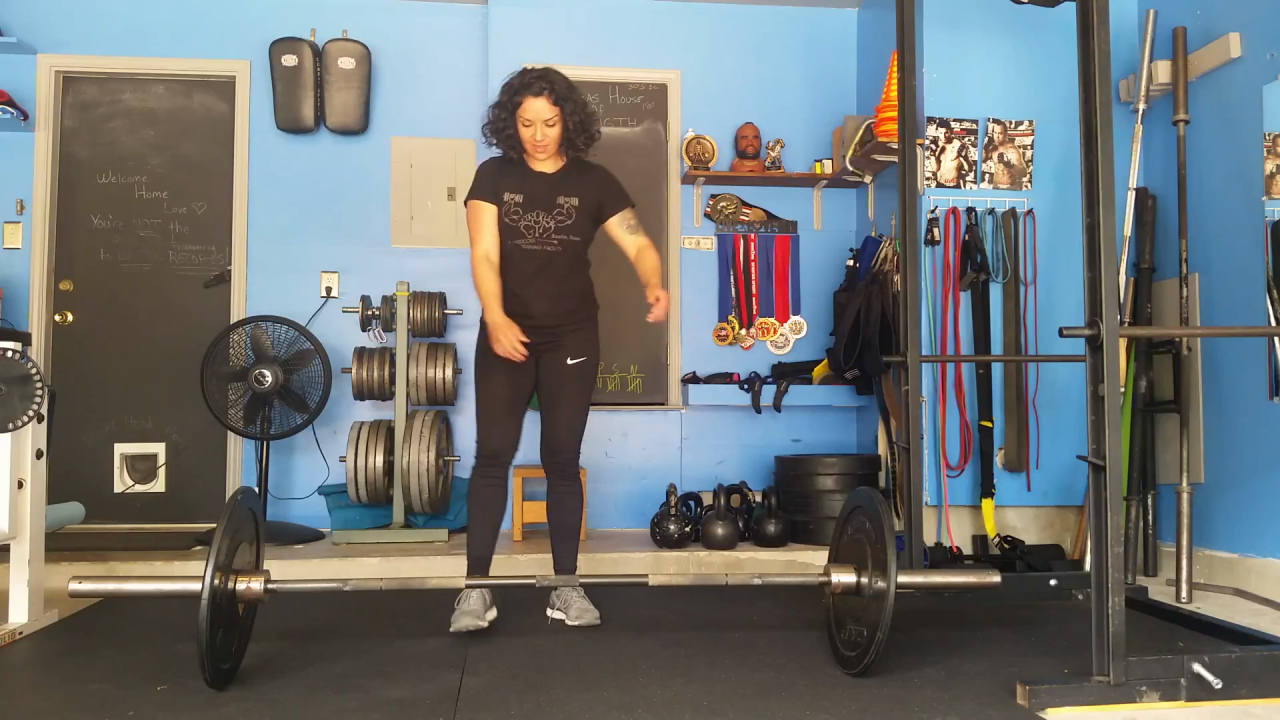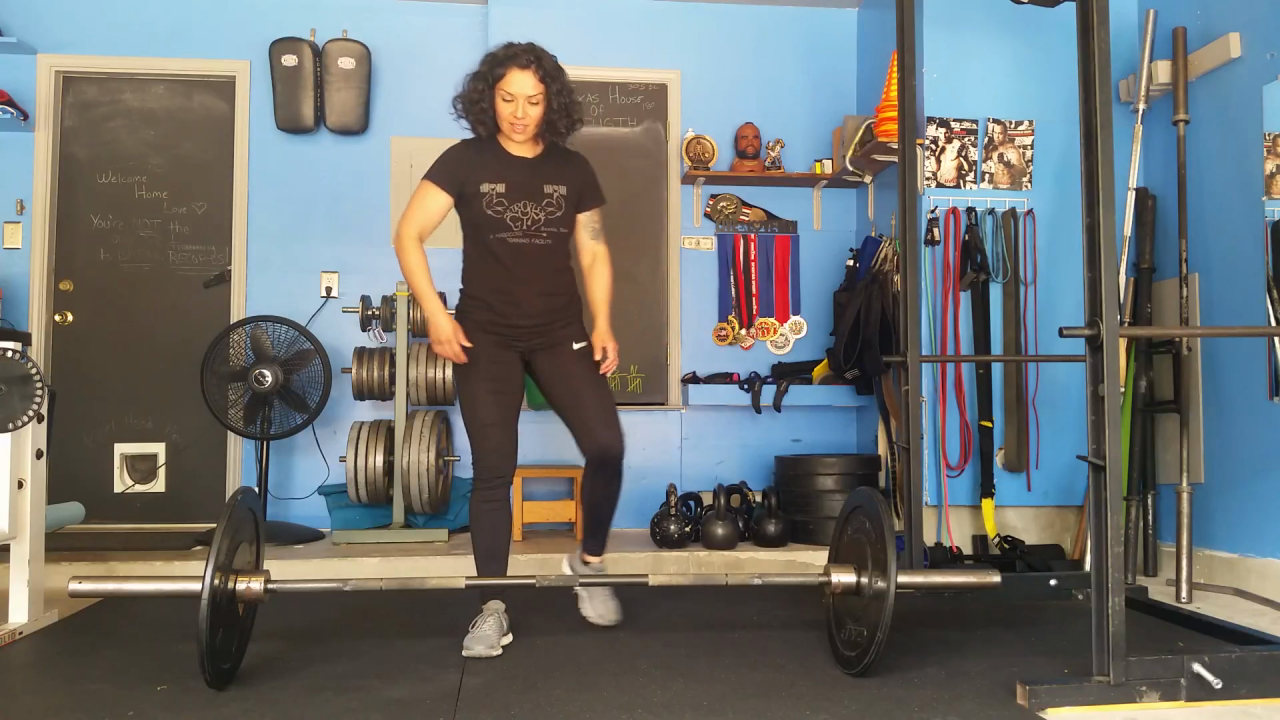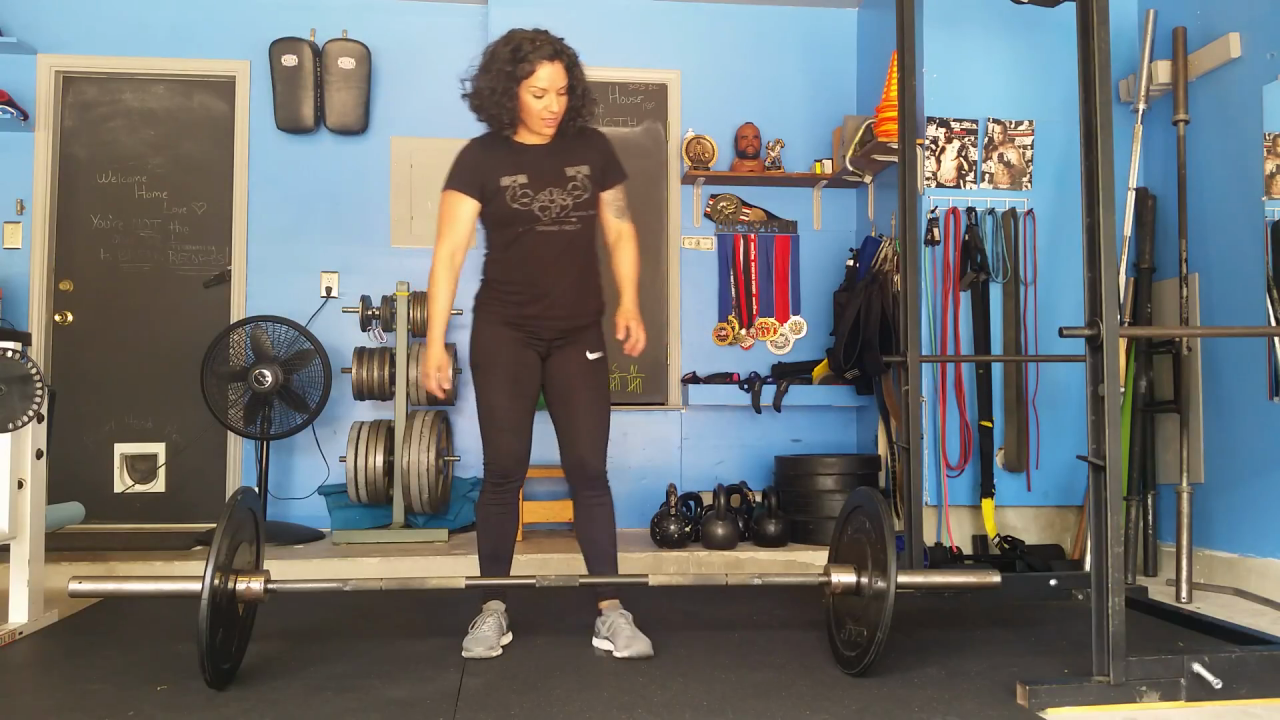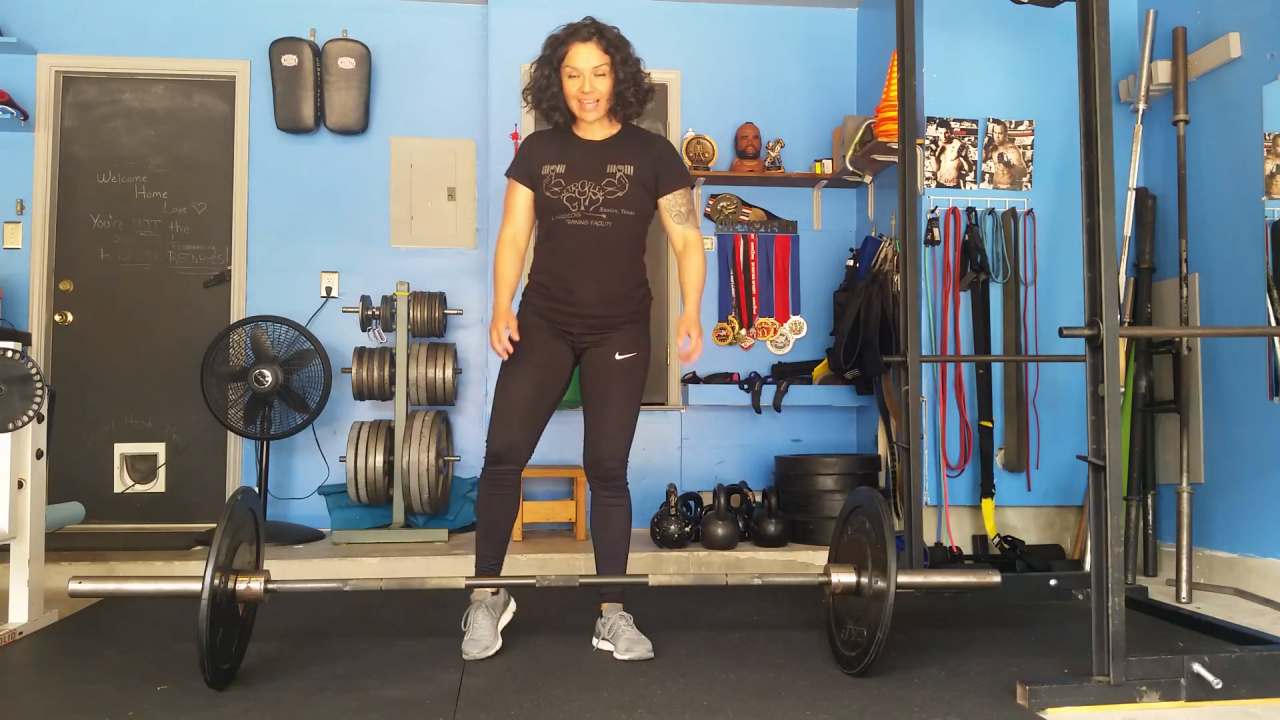
dt=0.5s
person 1, frame 1
left shoulder: (594, 182)
right shoulder: (493, 176)
left elbow: (639, 245)
right elbow: (484, 254)
left wrist: (655, 287)
right wrist: (496, 319)
left hip: (571, 336)
right hip: (507, 333)
left knee: (561, 460)
right knee: (493, 453)
left ankle: (565, 587)
right ankle: (476, 588)
person 1, frame 2
left shoulder: (572, 169)
right shoulder: (463, 161)
left elbow: (593, 253)
right elbow: (410, 237)
left wrist: (601, 324)
right wrist: (436, 315)
left hip: (557, 329)
right hip: (481, 335)
left knee: (606, 444)
right knee: (494, 470)
left ankle: (589, 559)
right ankle: (492, 608)
person 1, frame 3
left shoulder: (592, 148)
right shoulder: (481, 158)
left elbow: (620, 231)
right elbow: (447, 252)
left wrist: (628, 303)
right wrist: (435, 338)
left hip: (576, 331)
right hip: (505, 331)
left knee: (587, 468)
right knee: (505, 469)
left ankle: (609, 611)
right ankle: (493, 608)
person 1, frame 4
left shoulder: (652, 153)
right shoulder: (537, 150)
left elbow: (688, 241)
right elbow: (514, 236)
left wrist: (691, 311)
right wrist: (502, 307)
left hip: (619, 331)
right hip: (543, 323)
left knee: (607, 470)
right knee: (503, 454)
left ankle: (611, 613)
right ankle: (488, 594)
